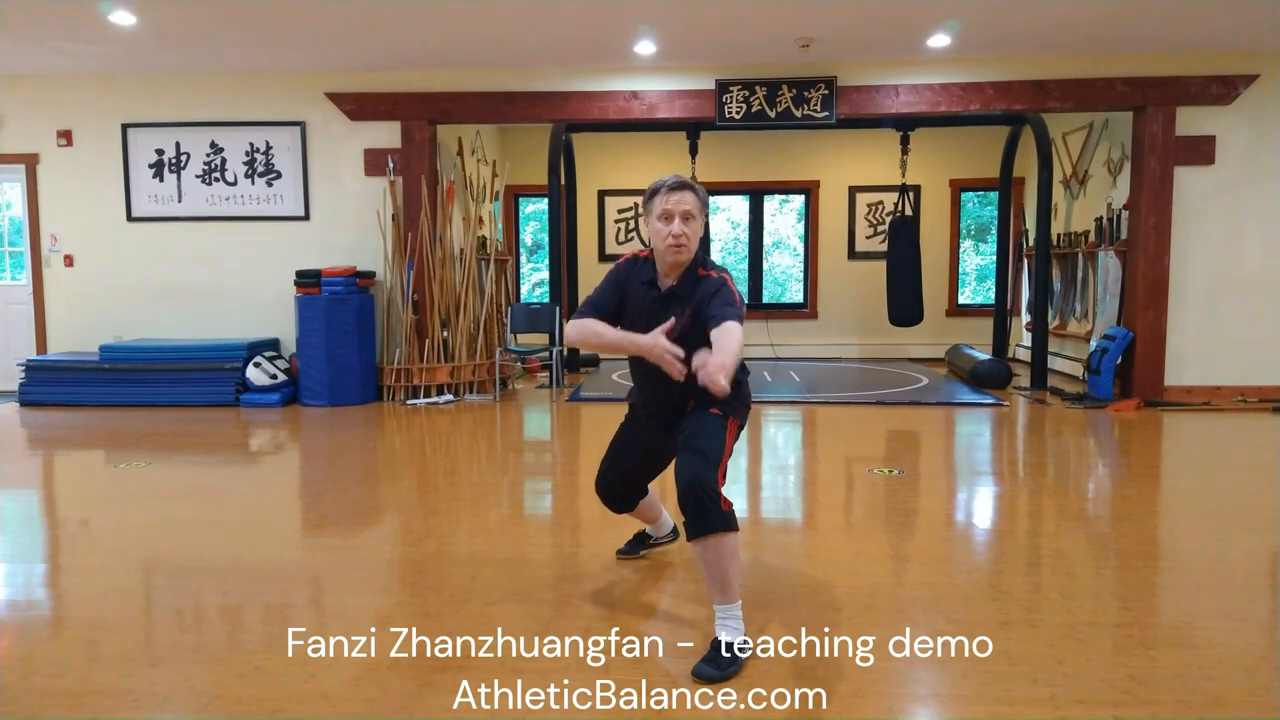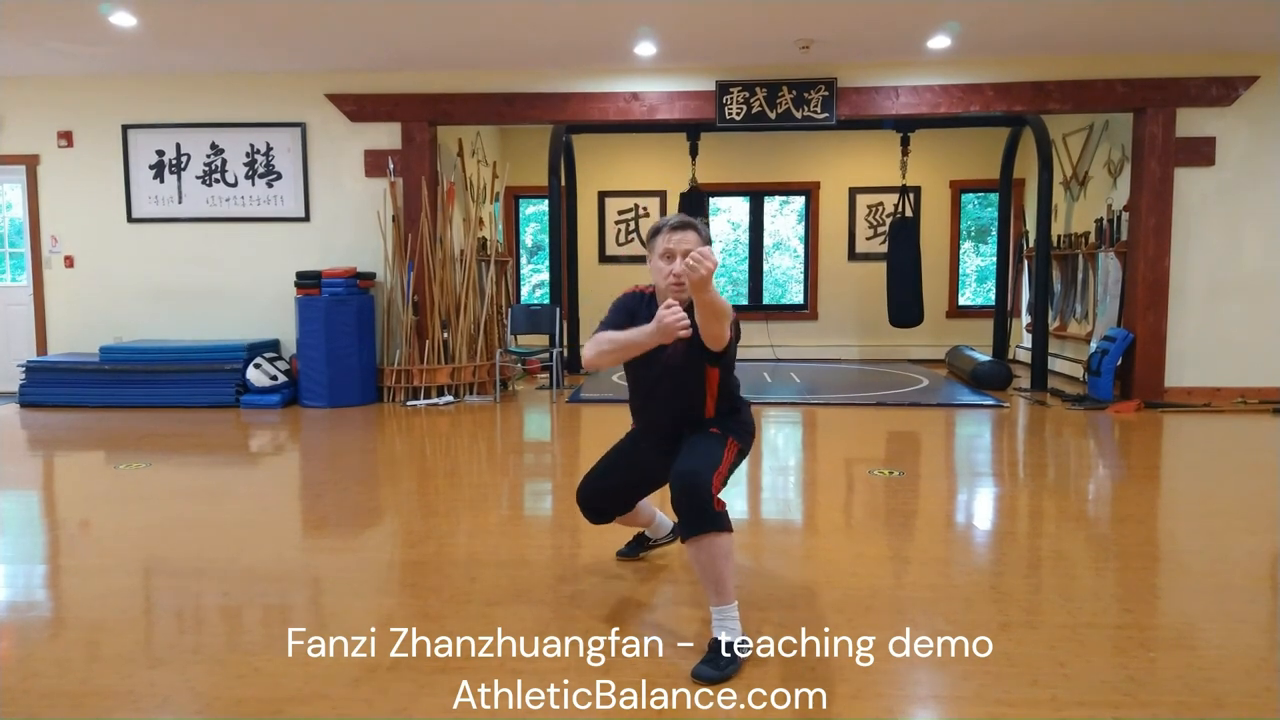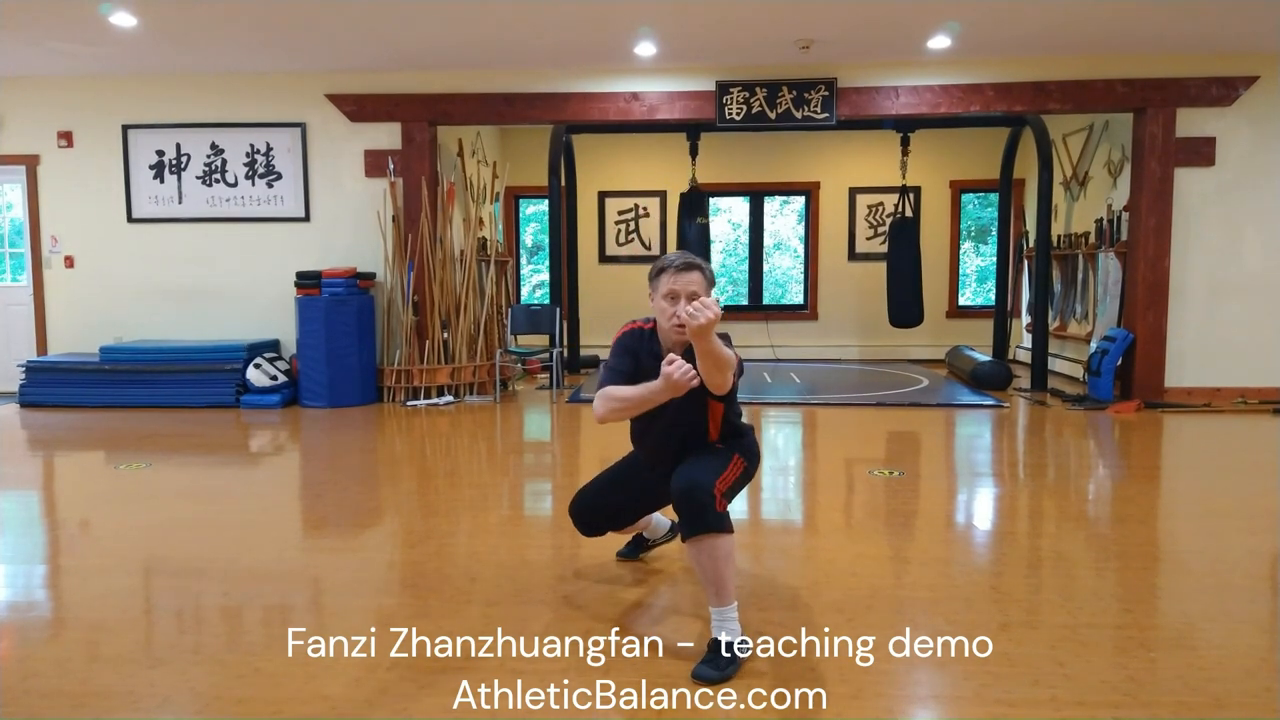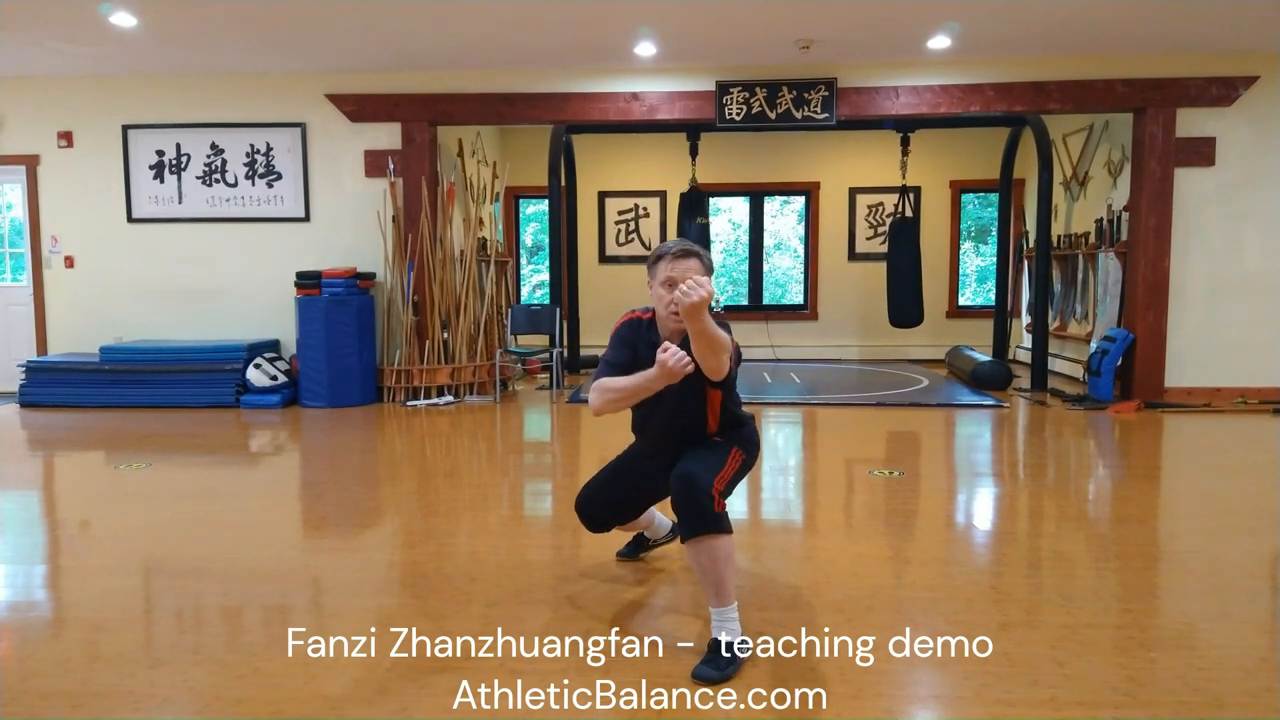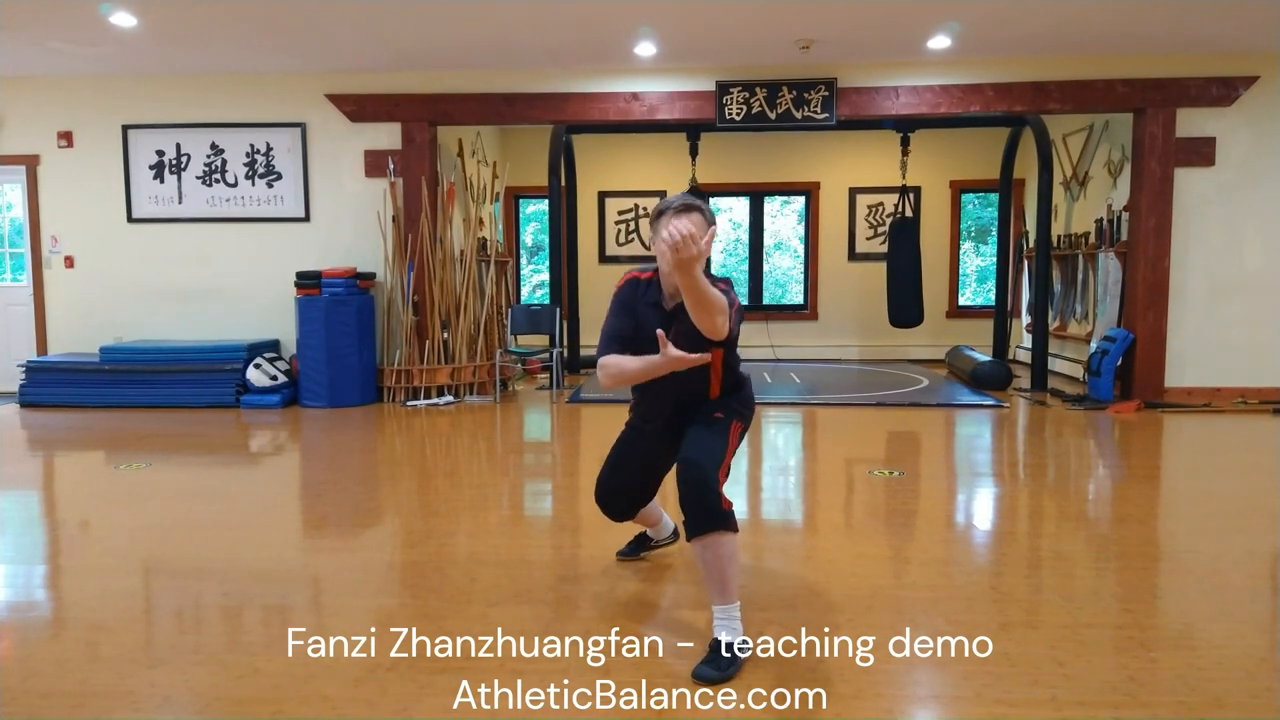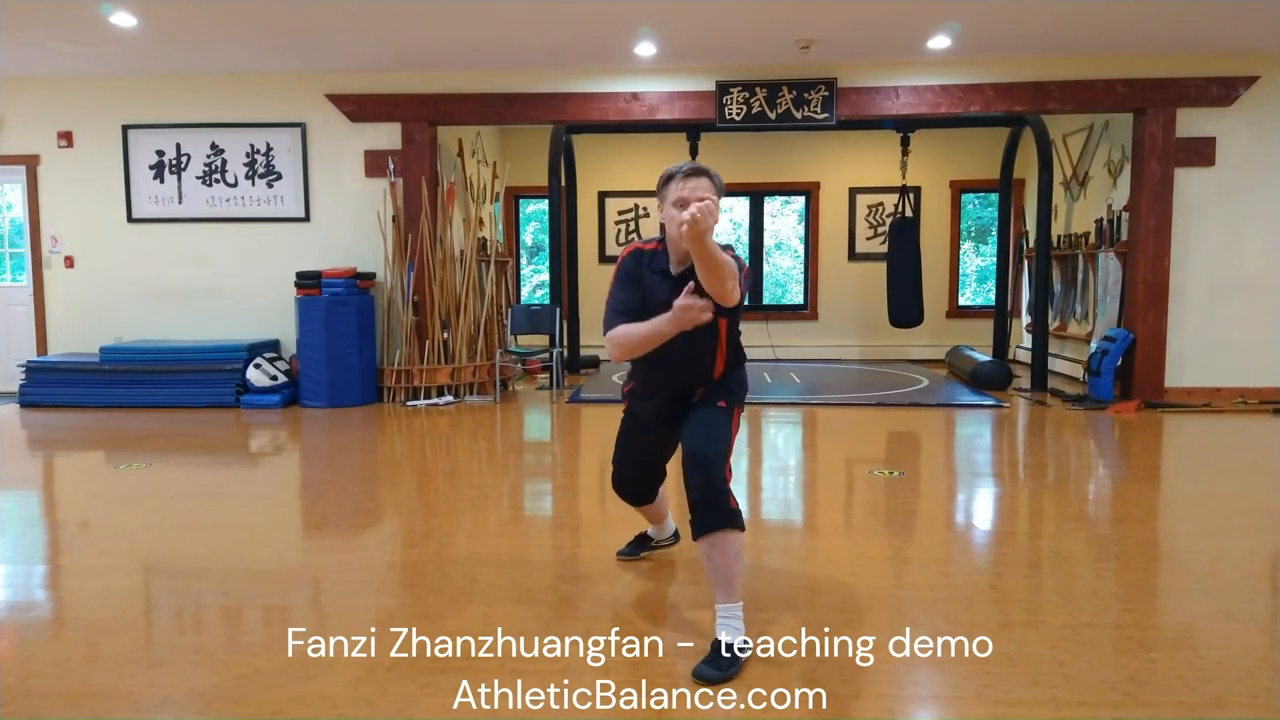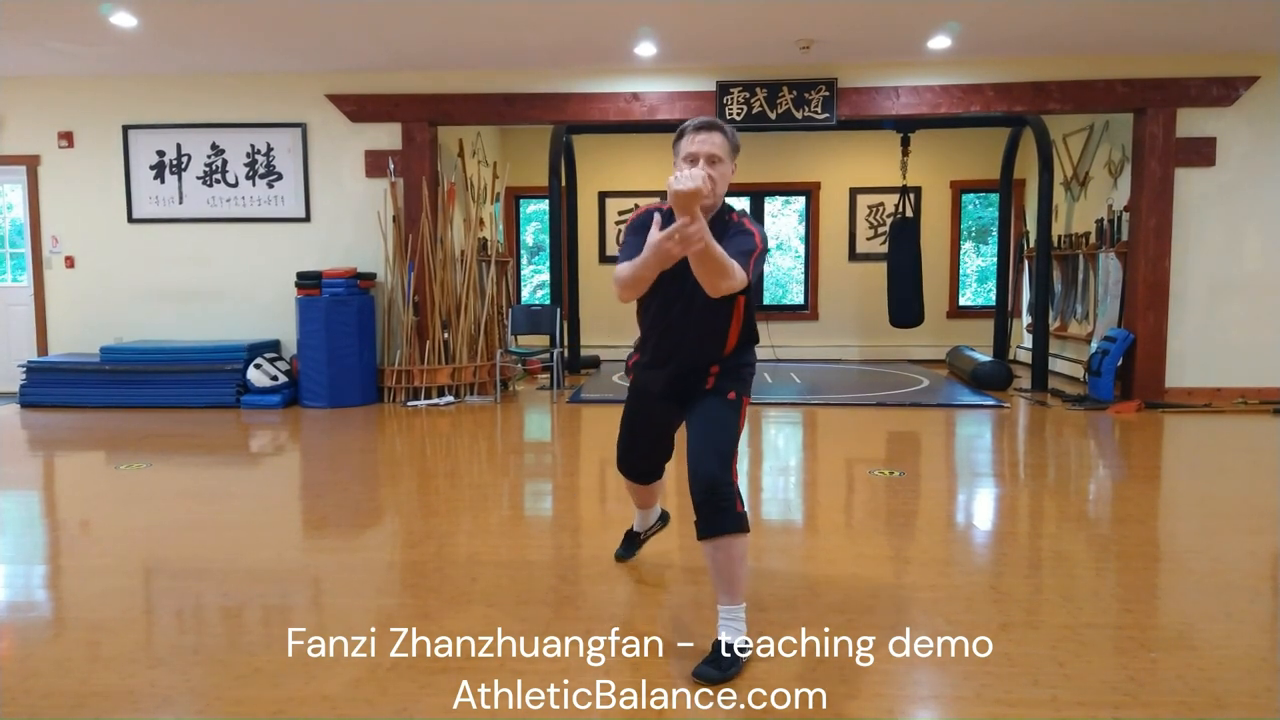
dt=0.4s
person 1, frame 1
left shoulder: (715, 284)
right shoulder: (630, 271)
left elbow: (730, 330)
right elbow: (575, 329)
left wrist: (721, 363)
right wrist: (642, 343)
left hip: (707, 405)
right hip: (651, 404)
left knee: (697, 486)
right knee: (613, 489)
left ankle: (731, 632)
right ankle: (660, 528)
person 1, frame 2
left shoulder: (710, 314)
right shoulder: (633, 305)
left elbow: (719, 326)
right elbow: (591, 355)
left wrist: (703, 290)
right wrist: (654, 332)
left hip: (716, 428)
right hip: (653, 432)
left knee: (692, 487)
right knee: (593, 500)
left ankle: (728, 634)
right ankle: (658, 529)
person 1, frame 3
left shoulder: (717, 351)
right shoulder: (633, 339)
left elbow: (720, 378)
right elbow: (602, 408)
left wrist: (703, 337)
right wrist: (663, 388)
left hip: (721, 452)
right hip: (656, 457)
left knee: (694, 491)
right knee: (586, 514)
left ankle: (728, 634)
right ankle: (656, 528)
person 1, frame 4
left shoulder: (714, 336)
right shoulder: (631, 329)
left elbow: (717, 360)
right elbow: (598, 400)
left wrist: (697, 318)
right wrist: (659, 375)
left hip: (721, 442)
right hip: (657, 447)
left knee: (693, 488)
right knee: (592, 509)
left ankle: (728, 634)
right ankle: (658, 529)
person 1, frame 5
left shoulder: (720, 294)
right shoulder: (632, 289)
left elbow: (714, 322)
right elbow: (607, 372)
left wrist: (689, 271)
right wrist: (663, 363)
left hip: (717, 408)
right hip: (655, 413)
left knee: (698, 481)
right knee: (612, 497)
left ankle: (729, 633)
right ankle: (662, 530)
person 1, frame 6
left shoulder: (725, 262)
right shoulder: (635, 261)
left elbow: (725, 291)
right elbow: (615, 345)
left wrist: (700, 238)
right wrist: (675, 319)
left hip: (712, 393)
right hip: (649, 394)
left knee: (707, 483)
right knee: (629, 483)
left ankle: (731, 633)
right ankle: (662, 531)
person 1, frame 7
left shoulder: (745, 232)
right shoulder: (647, 221)
left elbow: (724, 283)
right elbow: (623, 287)
left wrist: (693, 220)
right wrist: (655, 256)
left hip: (719, 376)
right hip: (653, 372)
left knee: (713, 484)
right knee: (636, 465)
left ankle: (733, 633)
right ankle: (646, 520)
